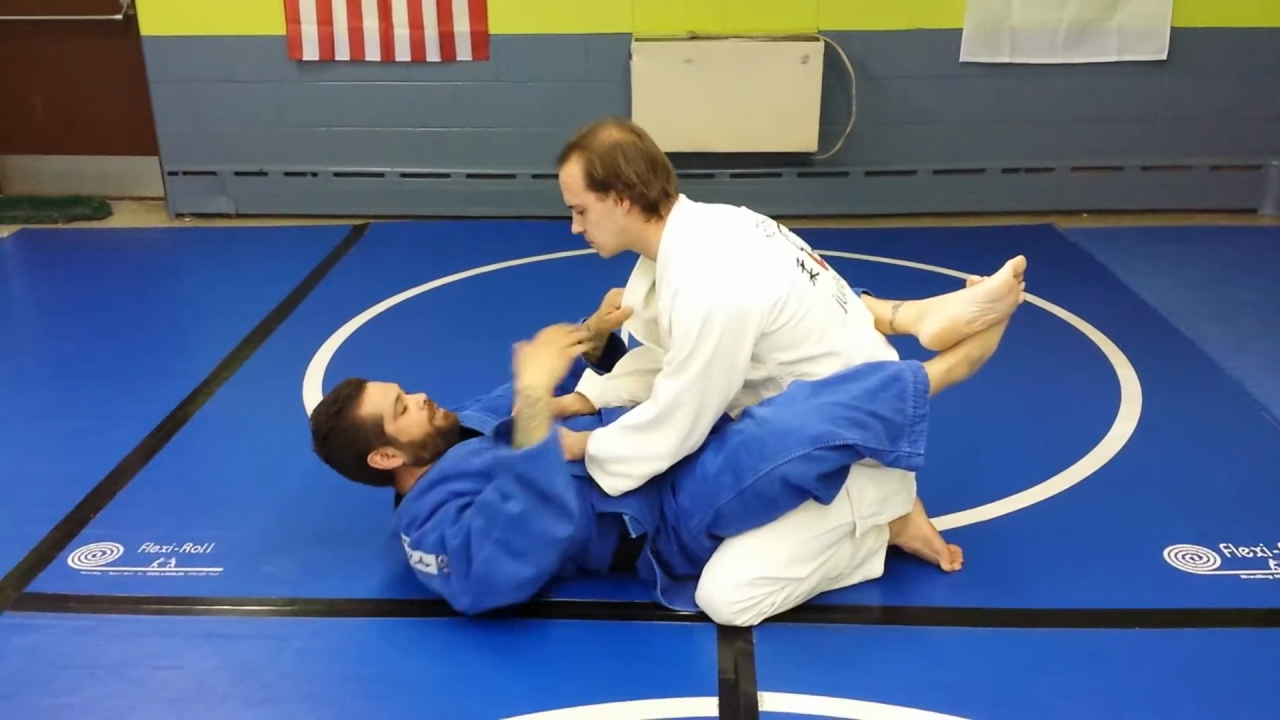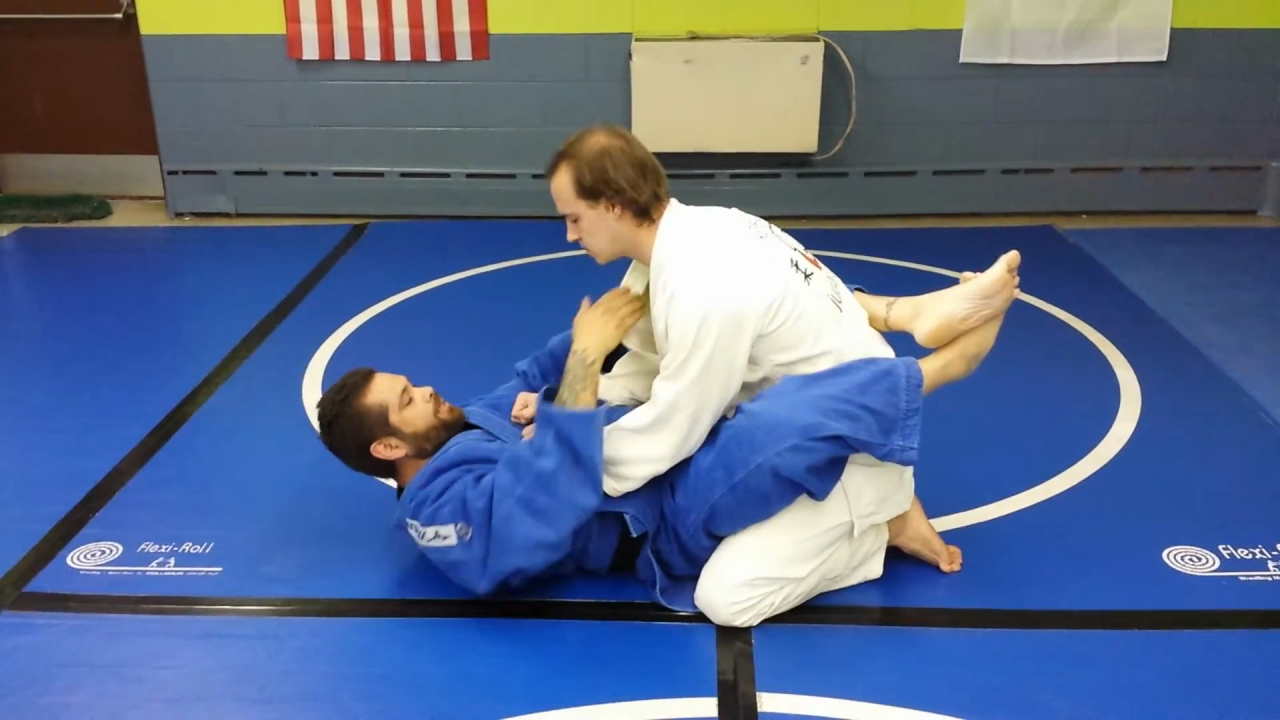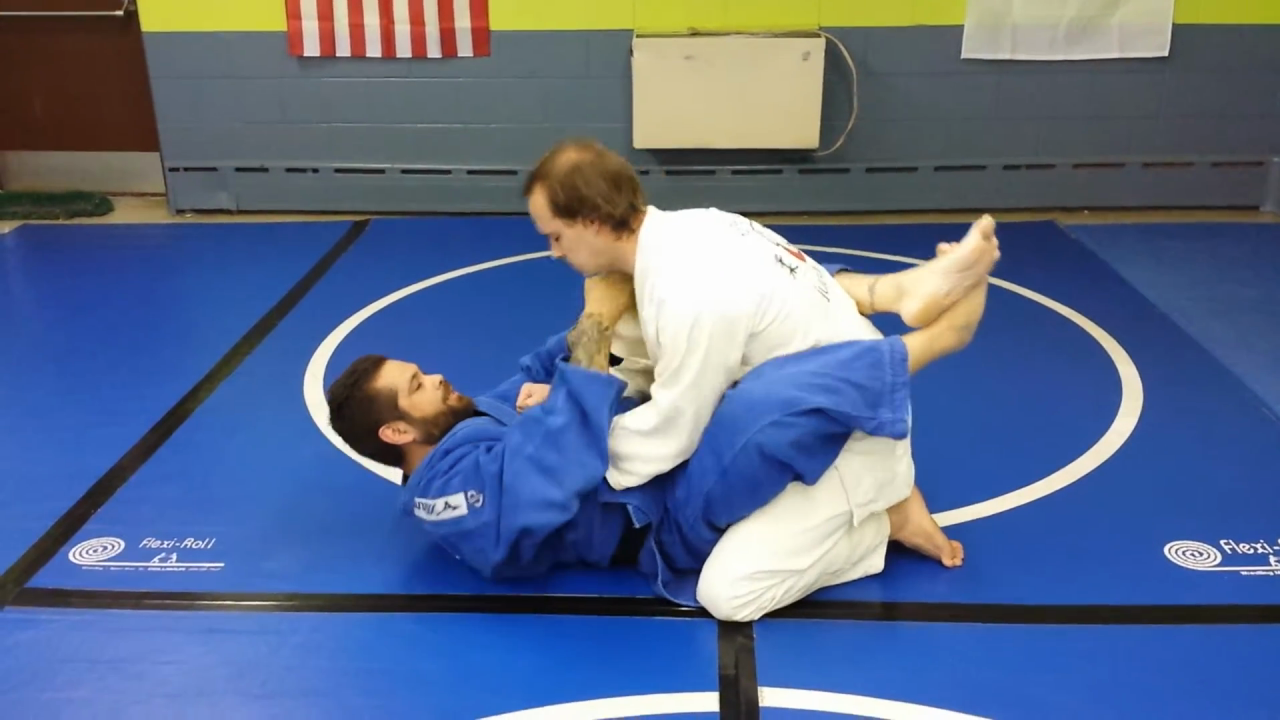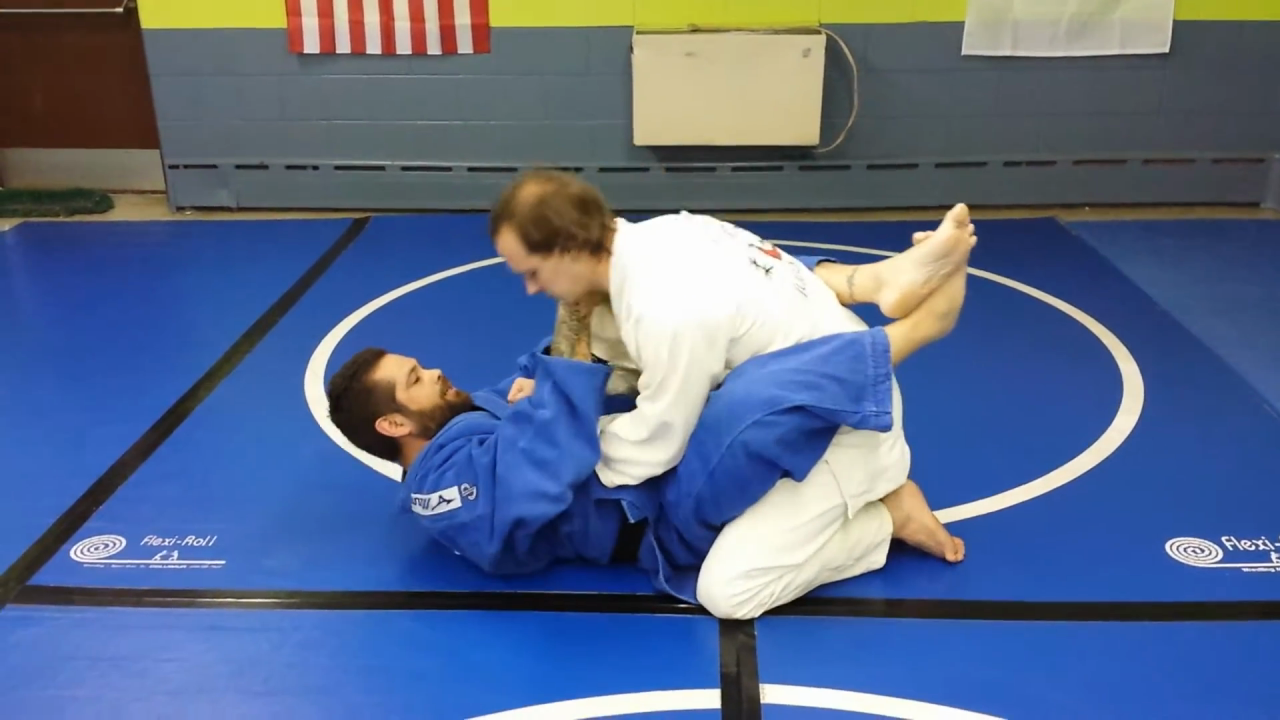
dt=0.2s
person 1, frame 1
left shoulder: (462, 428)
right shoulder: (435, 523)
left elbow: (550, 372)
right elbow: (523, 548)
left wrist: (595, 330)
right wrist: (531, 401)
right hip: (674, 516)
right knee: (790, 432)
right ankle: (943, 366)
person 1, frame 2
left shoulder: (462, 427)
right shoulder: (439, 509)
left elbow: (536, 378)
right elbow: (539, 509)
left wrist: (595, 331)
right wrist: (585, 361)
right hip: (674, 519)
right knee: (779, 423)
right ankle: (942, 362)
person 1, frame 3
left shoulder: (468, 419)
right shoulder: (448, 490)
left elbow: (542, 371)
right elbow: (552, 472)
left wrist: (595, 324)
right hip: (676, 516)
right knee: (763, 406)
right ankle: (929, 337)
person 1, frame 4
left shoulder: (465, 418)
right shoulder: (446, 487)
left elbow: (541, 377)
right elbow: (545, 465)
right wrist: (575, 327)
right hip: (672, 517)
right knee: (749, 402)
right ankle: (909, 328)
person 2, frame 1
left shoulder: (711, 289)
right shoulder: (697, 226)
left elbow: (672, 428)
right elbow: (664, 356)
left wrist: (578, 446)
right wrist: (581, 401)
left knee: (728, 595)
left ankle: (884, 525)
person 2, frame 2
left shoulder: (707, 292)
right shoulder: (689, 229)
left elbow: (670, 431)
right elbow: (659, 358)
left hip: (853, 446)
left knee: (726, 597)
left ankle: (885, 525)
person 2, frame 3
left shoulder: (693, 298)
right shoulder: (673, 231)
left elbow: (668, 434)
right elbow: (664, 359)
left hip: (851, 433)
left knee: (728, 591)
left ankle: (883, 519)
person 2, frame 4
left shoulder: (672, 310)
right shoulder: (644, 239)
left elbow: (654, 443)
right elbow: (652, 367)
left hip: (841, 422)
left knee: (728, 590)
left ankle: (884, 517)
